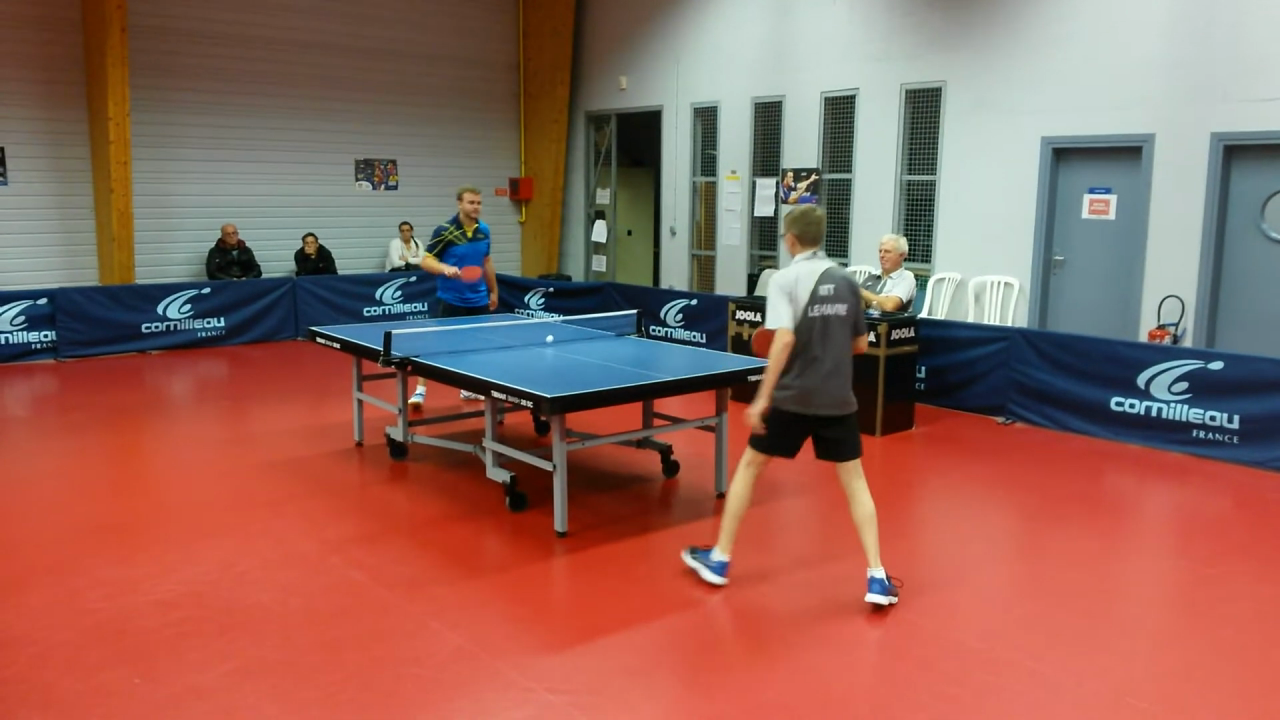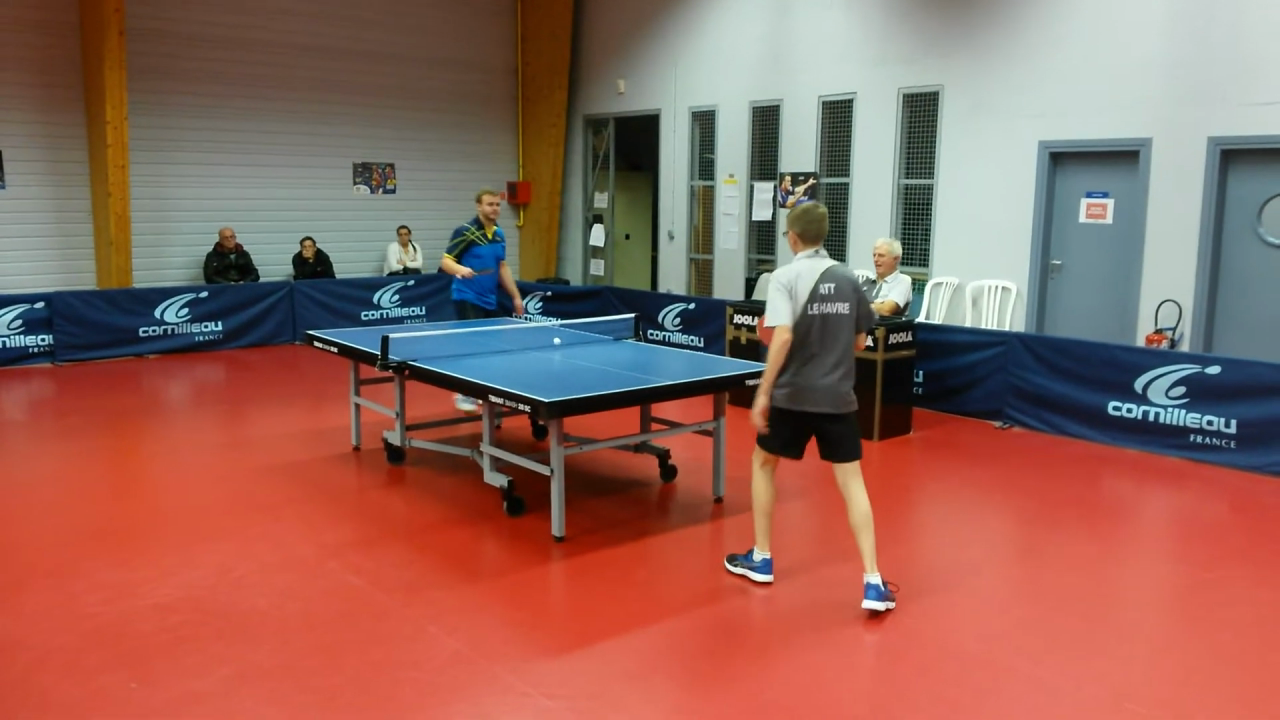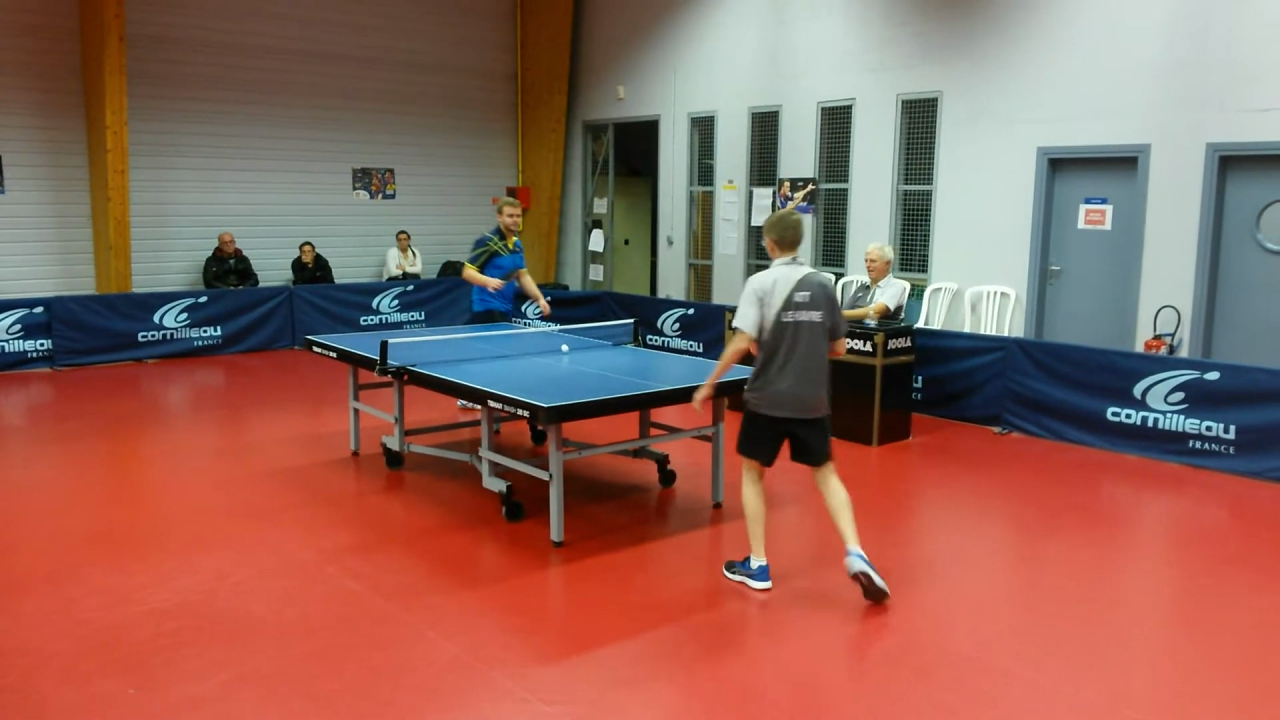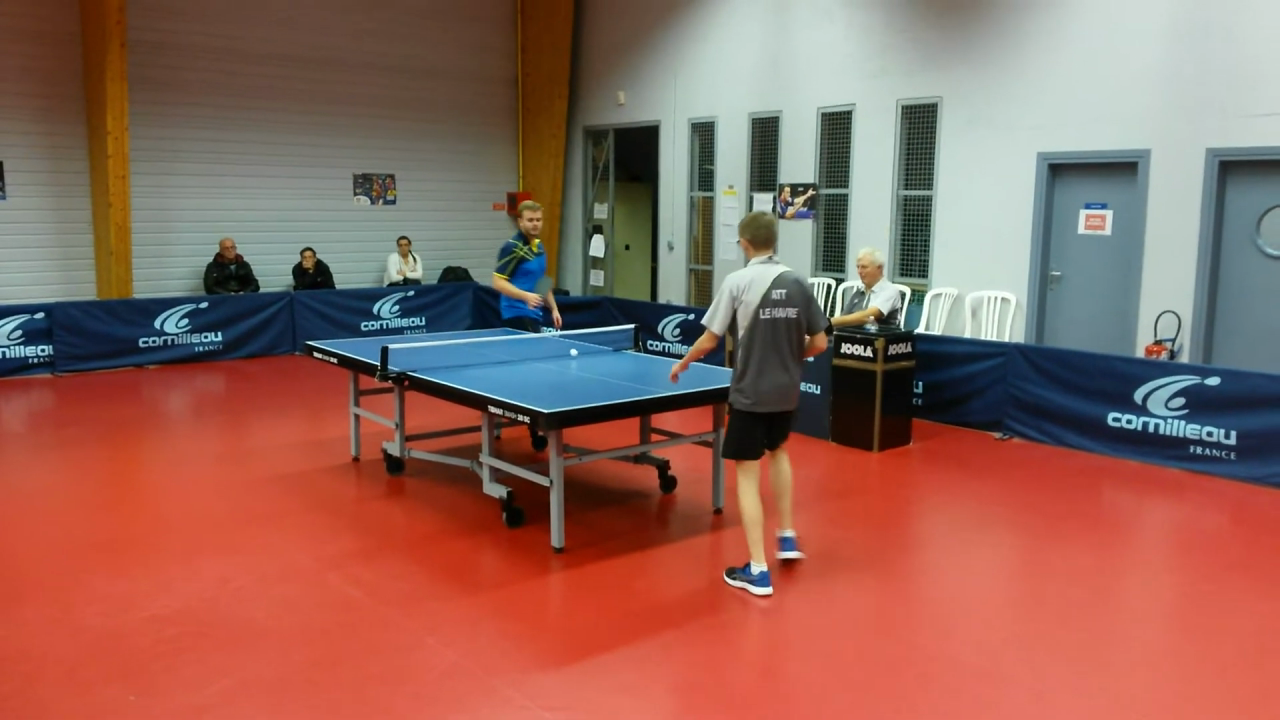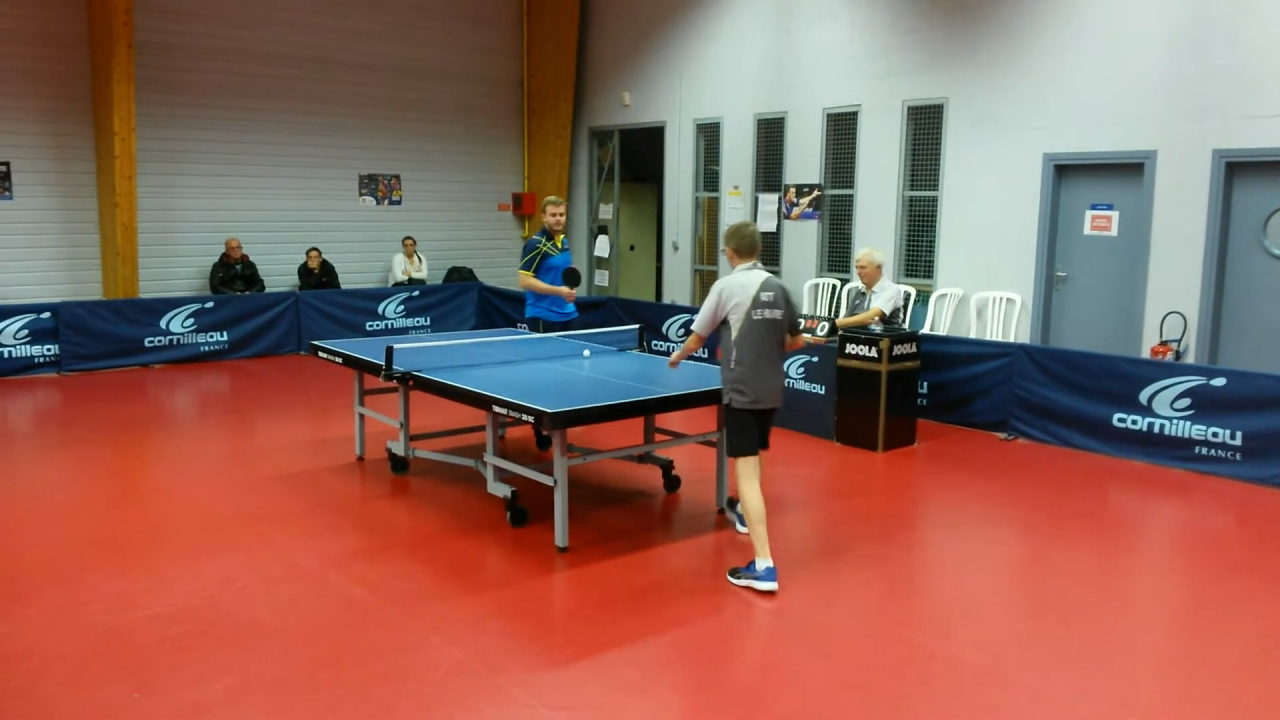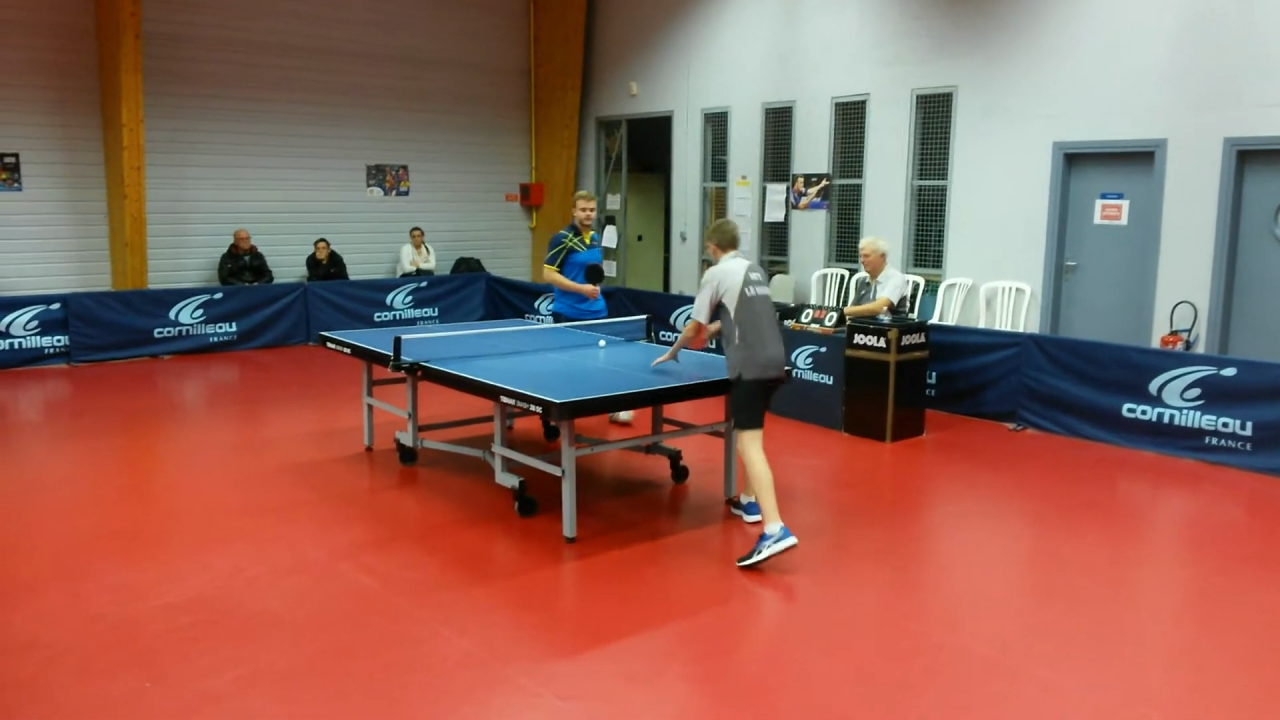
dt=0.2s
person 1, frame 1
left shoulder: (784, 279)
right shoulder: (846, 280)
left elbow: (785, 340)
right elbow: (861, 344)
left wrist: (762, 397)
left hip: (793, 398)
right hip: (838, 400)
left knee: (749, 466)
right knee: (855, 481)
left ankle: (718, 558)
right ankle: (877, 578)
person 1, frame 2
left shoulder: (785, 276)
right shoulder: (847, 278)
left elbow: (783, 338)
right elbow: (859, 341)
left wrist: (763, 394)
left hip: (793, 396)
right hip: (838, 398)
left knee: (763, 465)
right knee: (852, 483)
left ankle: (761, 558)
right ankle: (873, 583)
person 1, frame 3
left shoulder: (760, 284)
right shoulder: (823, 285)
left elbow: (742, 343)
right elbow: (837, 349)
left wrist: (709, 383)
left hip: (767, 400)
right hip: (812, 402)
left knee: (751, 474)
right knee: (826, 477)
left ankle: (757, 565)
right ankle: (855, 554)
person 1, frame 4
left shoulder: (737, 282)
right shoulder: (798, 282)
left elbow: (709, 339)
right elbow: (819, 344)
left wrist: (680, 365)
left hip: (750, 395)
right hip: (786, 393)
left knee: (746, 475)
right knee: (777, 454)
left ankle: (757, 569)
right ankle: (787, 537)
person 1, frame 5
left shoulder: (726, 286)
right shoulder: (778, 287)
left elbow: (697, 338)
right elbow: (796, 342)
left wrist: (678, 355)
left hip: (742, 391)
right hip: (771, 390)
left knee: (747, 472)
right knee: (754, 456)
left ankle: (763, 566)
right ankle: (746, 512)
person 1, frame 6
left shoulder: (717, 273)
right shoulder: (756, 271)
left elbow: (695, 326)
left wrist: (672, 351)
left hip: (749, 366)
right hip: (774, 363)
left knee: (752, 446)
right knee: (749, 434)
left ankle: (775, 529)
person 2, frame 1
left shoulder: (483, 230)
right shoulder: (444, 231)
right elbow: (426, 261)
left wrist: (493, 290)
right wrist: (445, 268)
left hip: (478, 300)
right hip: (451, 300)
left ankle: (469, 388)
right ankle: (420, 390)
person 2, frame 2
left shoulder: (499, 234)
right shoulder: (465, 231)
left elbow: (502, 268)
right elbow: (445, 262)
left wrist: (516, 296)
right wrist: (460, 269)
left hip: (489, 301)
right hip: (468, 298)
right ankle: (462, 393)
person 2, frame 3
left shoulder: (516, 244)
right shoulder: (487, 241)
left elbow: (523, 276)
right elbow: (467, 272)
left wrist: (540, 298)
right wrist: (487, 281)
left hip: (503, 308)
right hip: (489, 307)
person 2, frame 4
left shoulder: (539, 247)
right shoulder: (512, 247)
right elbow: (498, 282)
left wrist: (553, 308)
right wrist: (524, 295)
left hip: (533, 315)
right hip: (519, 314)
right ankle: (534, 422)
person 2, frame 5
left shoulder: (564, 242)
right shoulder: (536, 244)
right elbow: (524, 281)
right wrist: (558, 291)
left hip: (567, 315)
right hip: (542, 315)
person 2, frame 6
left shoulder: (596, 238)
right shoulder: (563, 238)
right elbow: (549, 274)
right wrist: (581, 288)
left hip: (596, 312)
right hip: (568, 312)
